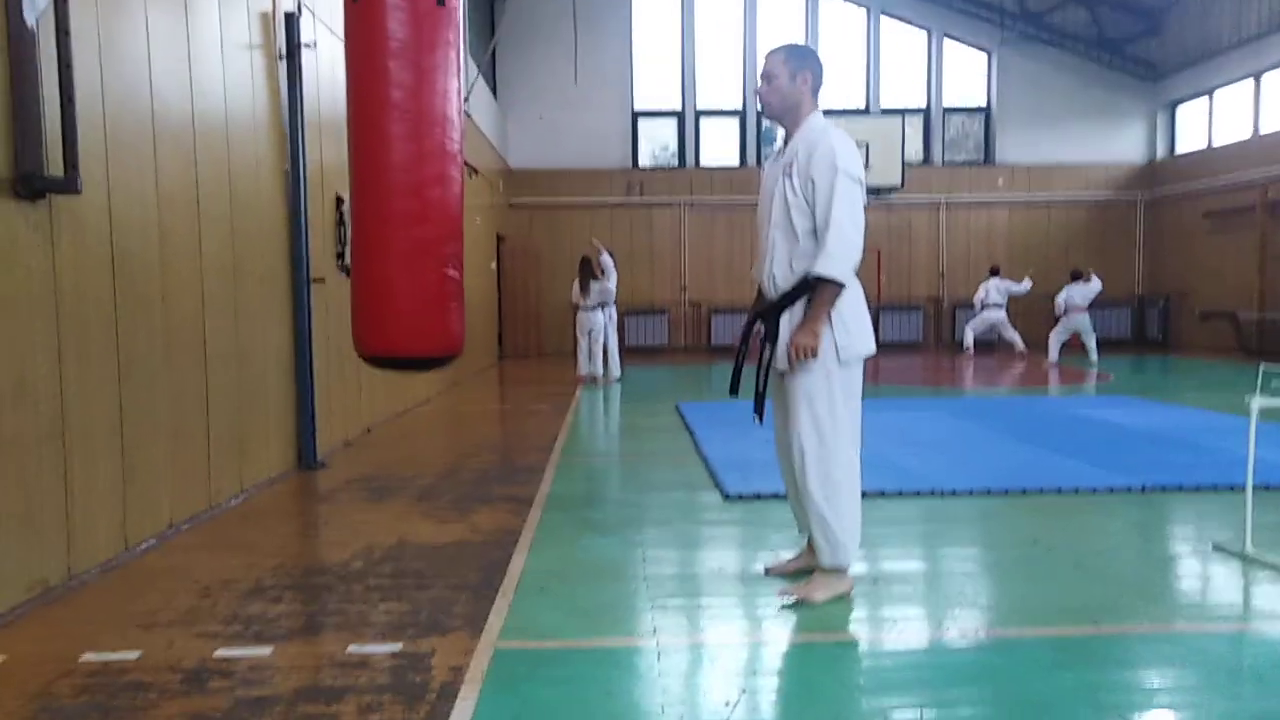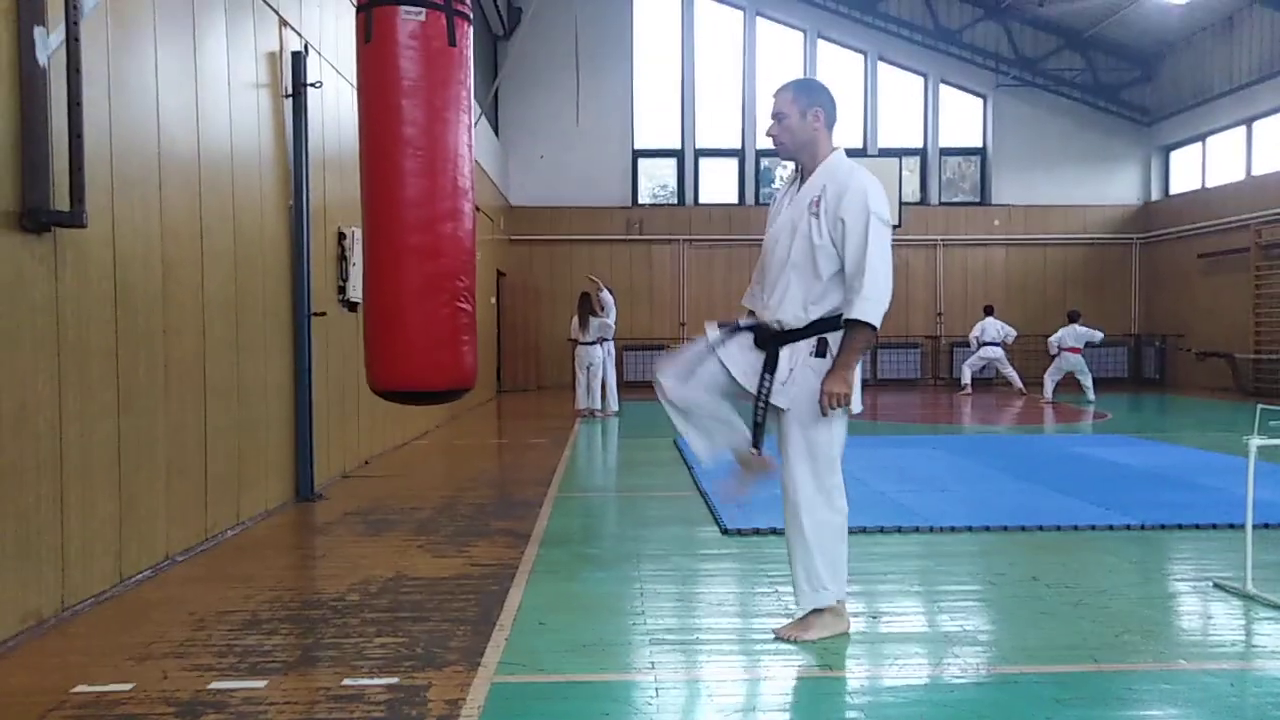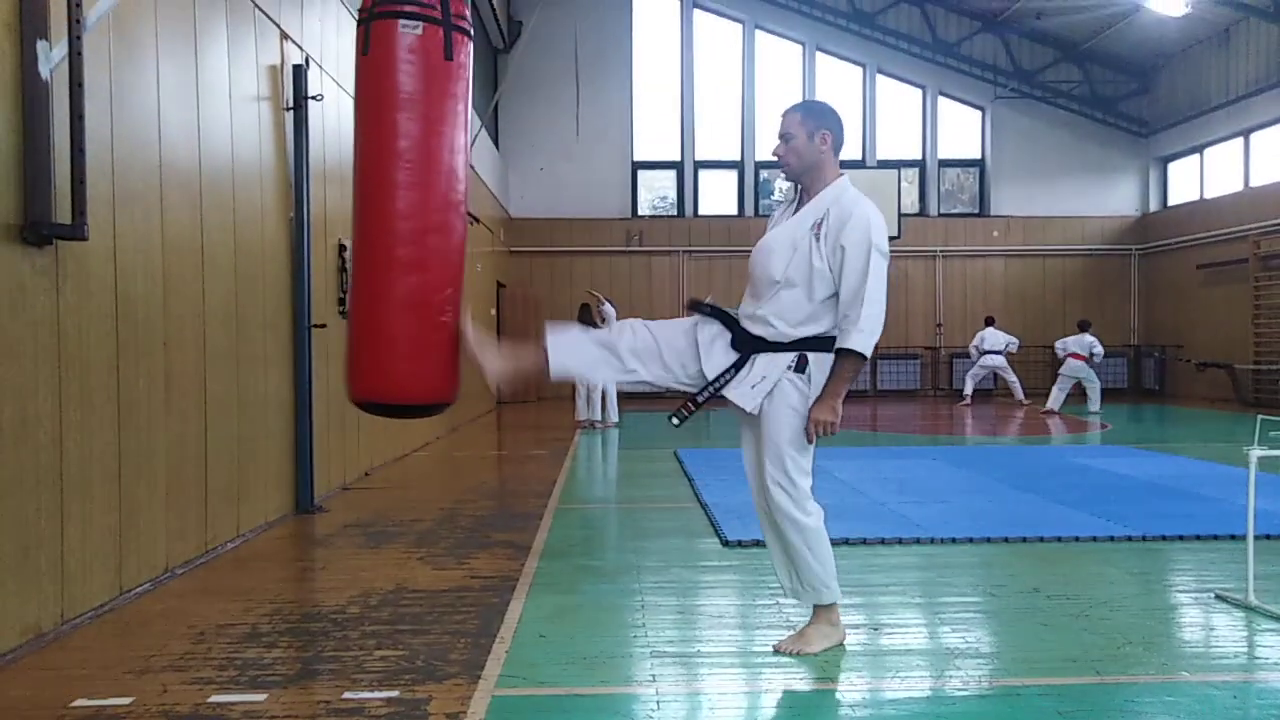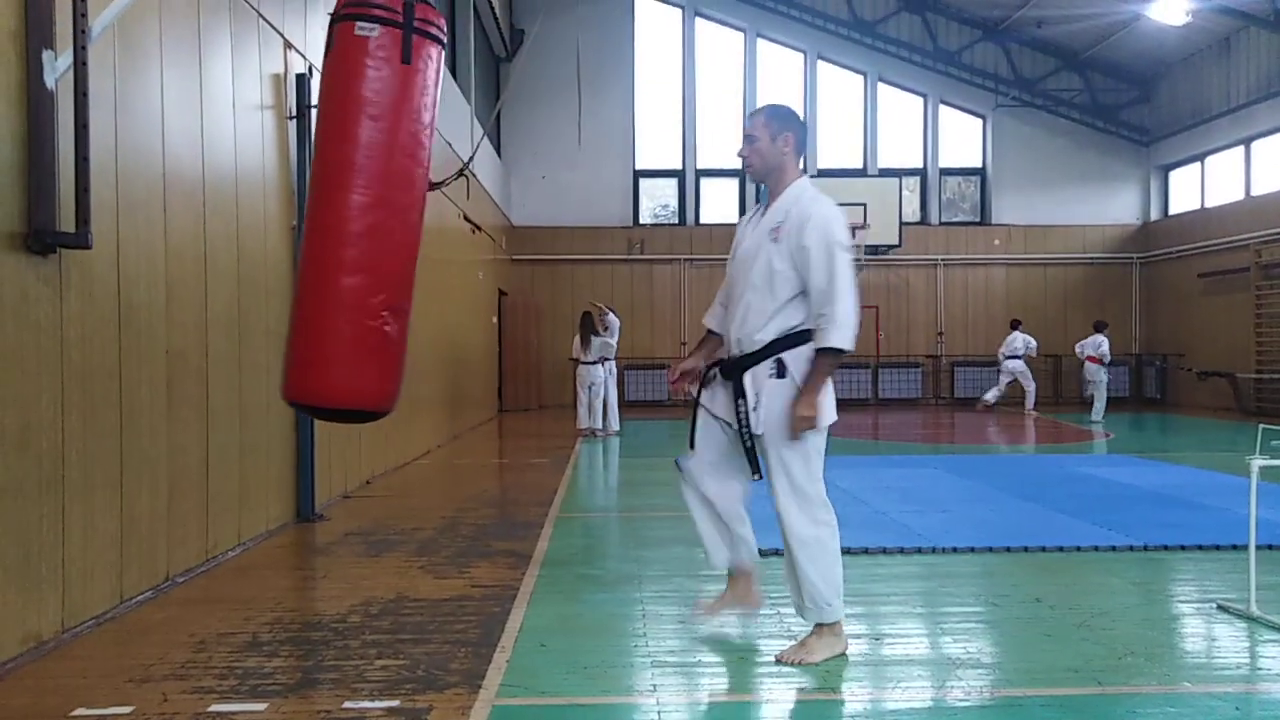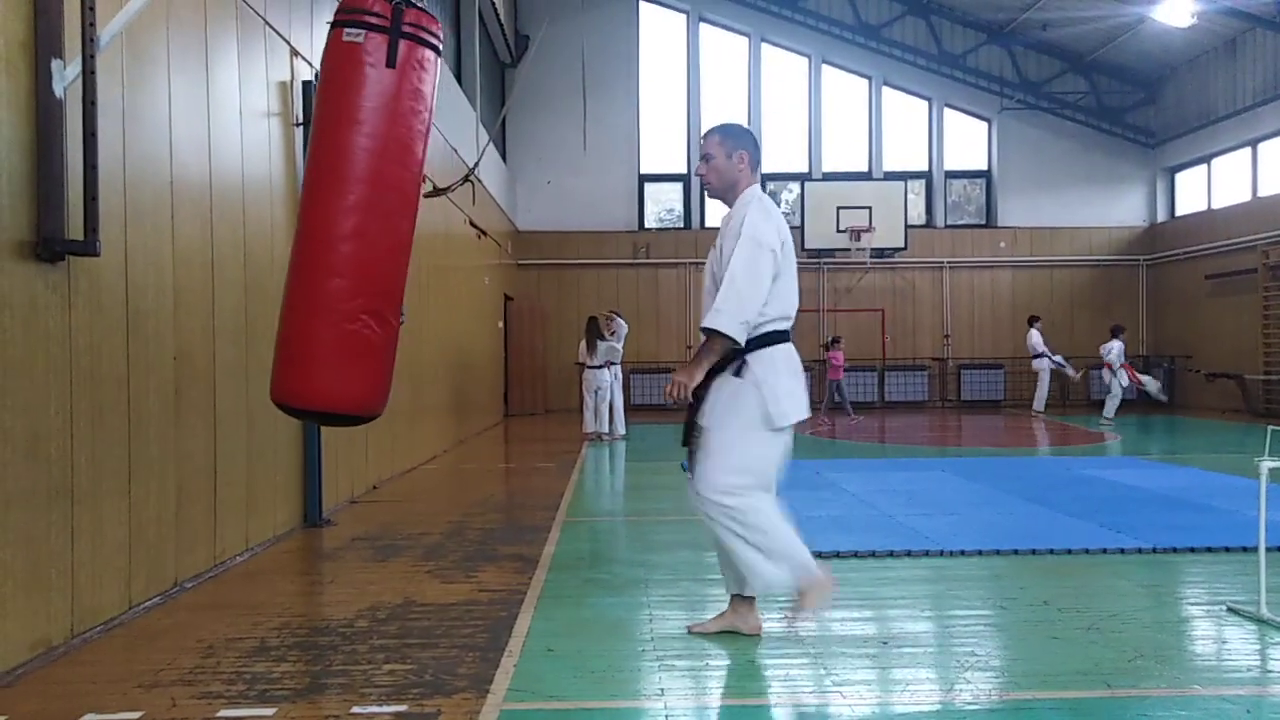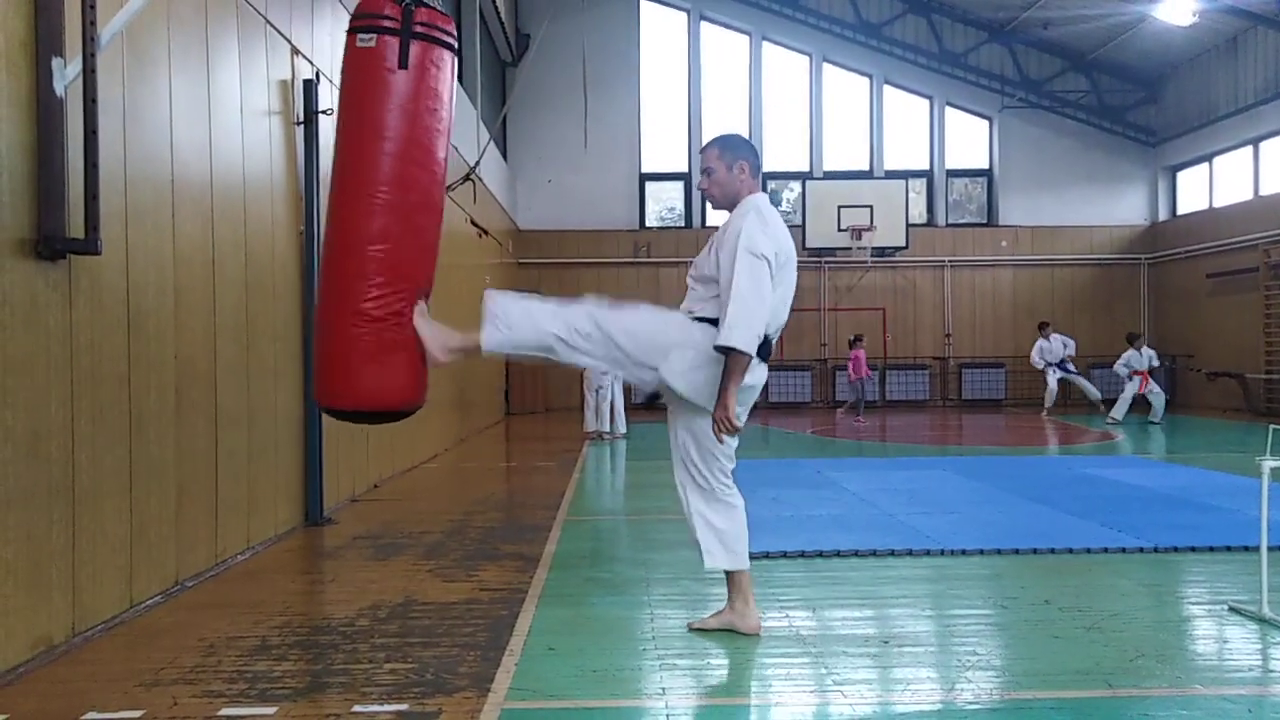
dt=0.3s
person 1, frame 1
left shoulder: (829, 147)
right shoulder: (783, 157)
left elbow: (842, 246)
left wrist: (812, 322)
right wrist: (762, 315)
left hip: (823, 321)
right hip: (789, 319)
left knee: (821, 442)
right knee: (794, 442)
left ankle: (836, 565)
right ankle: (817, 545)
person 1, frame 2
left shoulder: (856, 188)
right shoulder: (789, 191)
left elbow: (872, 291)
left wrist: (844, 369)
right wrist: (729, 336)
left hip: (813, 356)
right hip: (766, 344)
left knee: (811, 481)
right knee: (676, 380)
left ankle: (828, 607)
right ankle: (750, 449)
person 1, frame 3
left shoulder: (858, 217)
right shoulder: (789, 209)
left elbow: (864, 321)
left wrist: (832, 398)
left hip: (785, 374)
right hip: (731, 345)
left knee: (785, 495)
right knee: (629, 343)
left ankle: (826, 617)
right ankle: (511, 362)
person 1, frame 4
left shoulder: (813, 214)
right shoulder: (757, 215)
left elbow: (837, 312)
left wrist: (811, 391)
right wrist: (699, 356)
left hip: (783, 379)
right hip: (738, 373)
left knee: (800, 502)
right knee: (707, 474)
left ankle: (828, 628)
right ankle: (741, 579)
person 1, frame 5
left shoulder: (754, 218)
right shoulder: (747, 219)
left elbow: (738, 306)
left wrist: (695, 366)
left hip: (756, 377)
right hip: (744, 375)
left knee: (723, 490)
right knee: (722, 486)
left ankle: (806, 577)
right ankle: (743, 607)
person 1, frame 6
left shoulder: (748, 225)
right shoulder: (770, 227)
left elbow: (745, 318)
left wrist: (726, 392)
left hip: (701, 349)
right hip: (717, 366)
left knee: (583, 322)
right knee: (708, 486)
left ankle: (454, 339)
right ankle: (741, 605)
